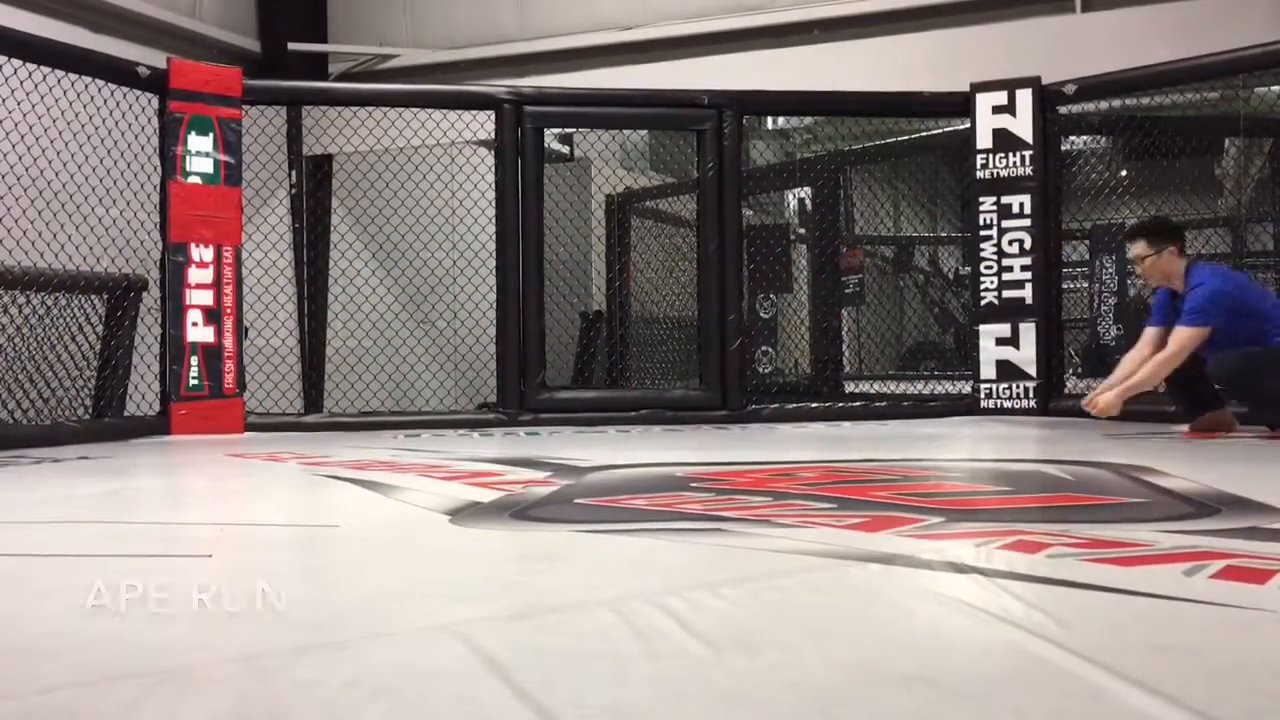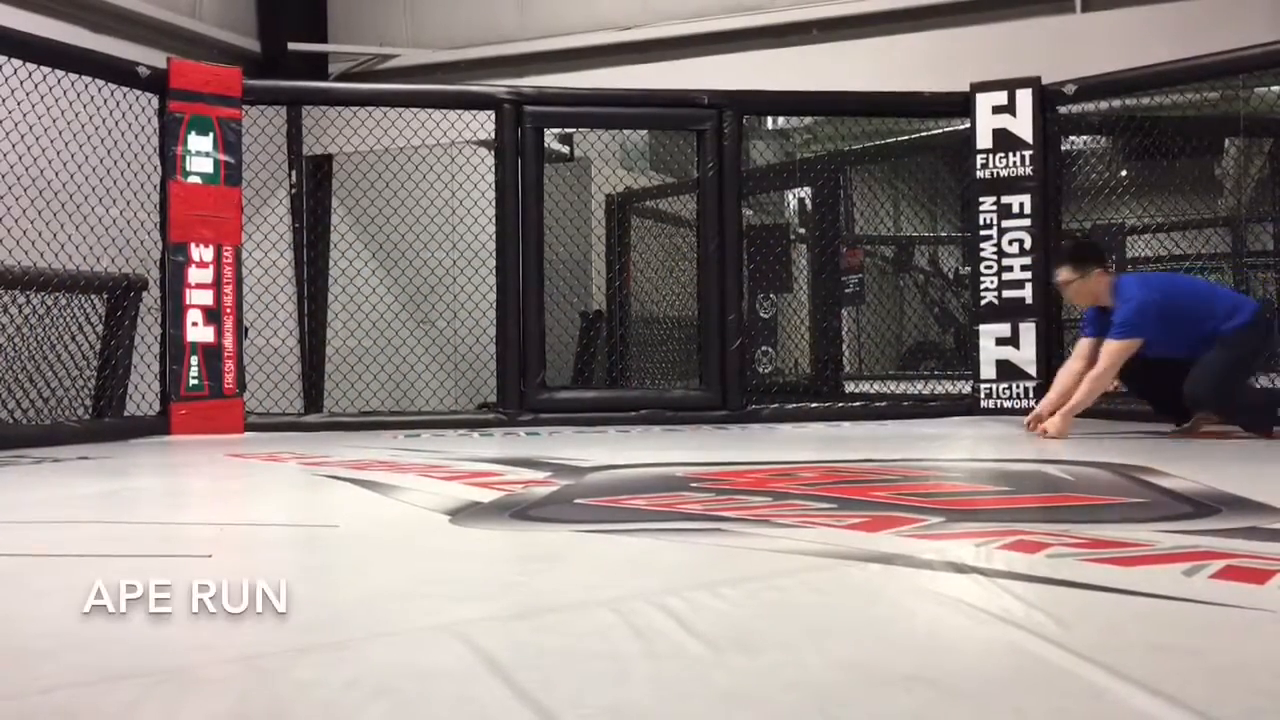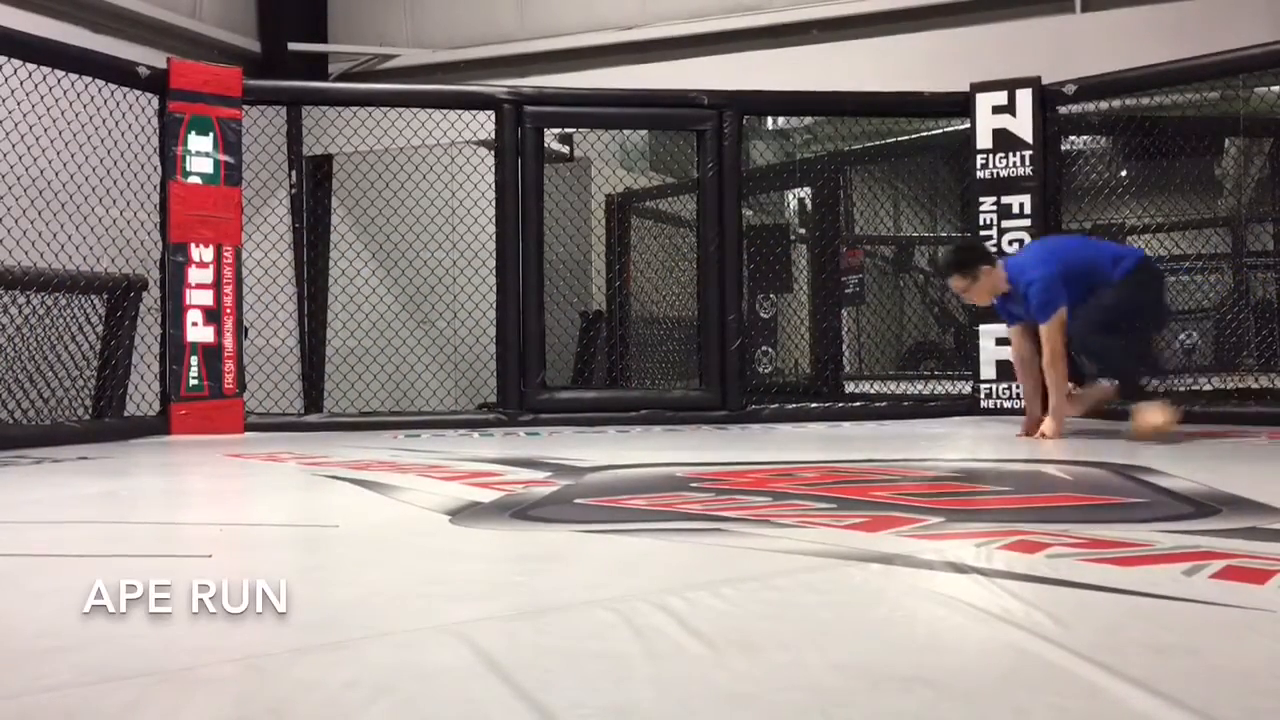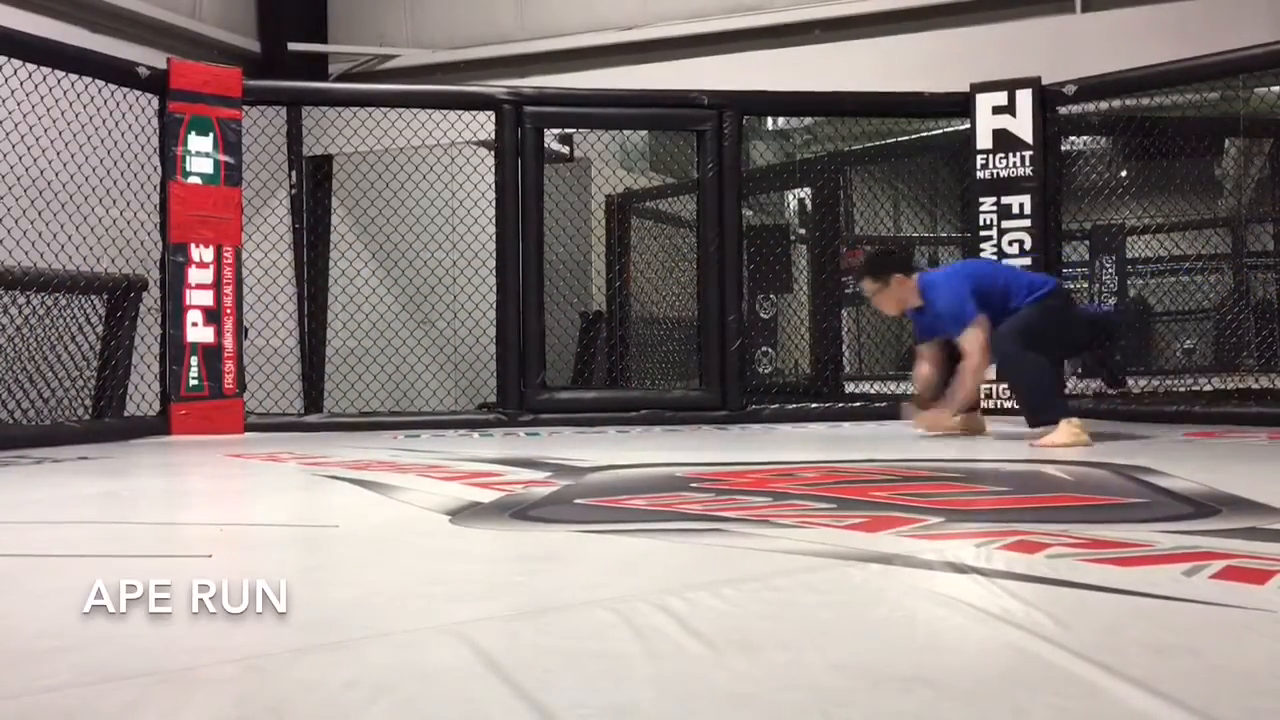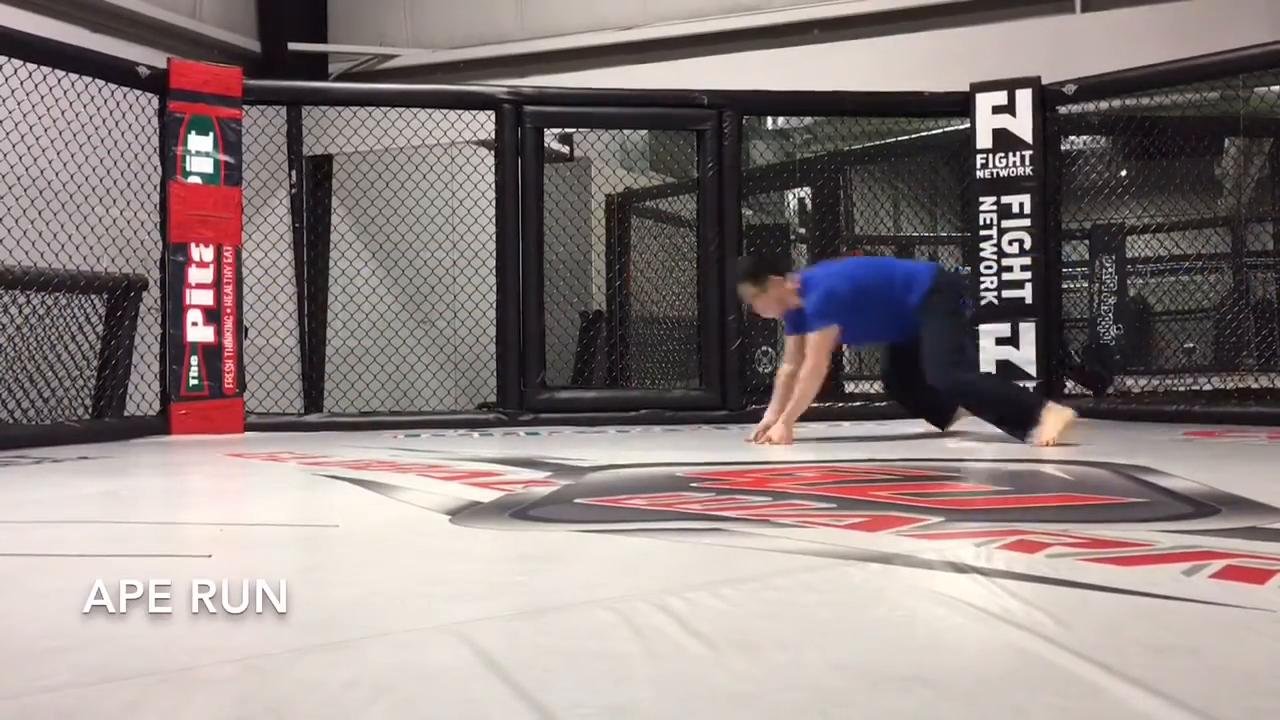
dt=0.3s
person 1, frame 1
left shoulder: (1209, 289)
left elbow: (1173, 355)
right elbow: (1143, 350)
left wrist: (1120, 394)
left knee: (1214, 366)
right ankle: (1215, 415)
person 1, frame 2
left shoulder: (1136, 300)
right shoulder: (1099, 310)
left elbow: (1104, 371)
right elbow: (1076, 364)
left wrist: (1064, 417)
right wrist: (1045, 408)
left hip: (1241, 329)
left knee: (1201, 390)
right ankle: (1199, 415)
person 1, frame 3
left shoulder: (1035, 280)
right shoulder: (1004, 292)
left elbow: (1054, 353)
right elbow: (1023, 354)
left wrist: (1055, 417)
right wrist: (1034, 413)
left hip: (1135, 278)
right hip: (1101, 290)
left knee: (1085, 334)
person 1, frame 4
left shoulder: (947, 295)
right shoulder: (919, 307)
left elbow: (978, 359)
right elbow: (929, 364)
left wrist: (944, 411)
left hip: (1050, 304)
right hip: (1017, 316)
left knee: (1005, 344)
right knee: (949, 354)
left ankle: (1065, 426)
right ankle: (969, 418)
person 1, frame 5
left shoulder: (820, 295)
right shoulder: (795, 304)
left elbow: (814, 369)
right elbow: (790, 366)
left wrist: (786, 424)
right wrist: (772, 416)
left hip: (934, 293)
right hip: (911, 312)
left knee: (946, 373)
right knee: (897, 383)
left ankle: (1045, 414)
right ankle: (953, 416)
